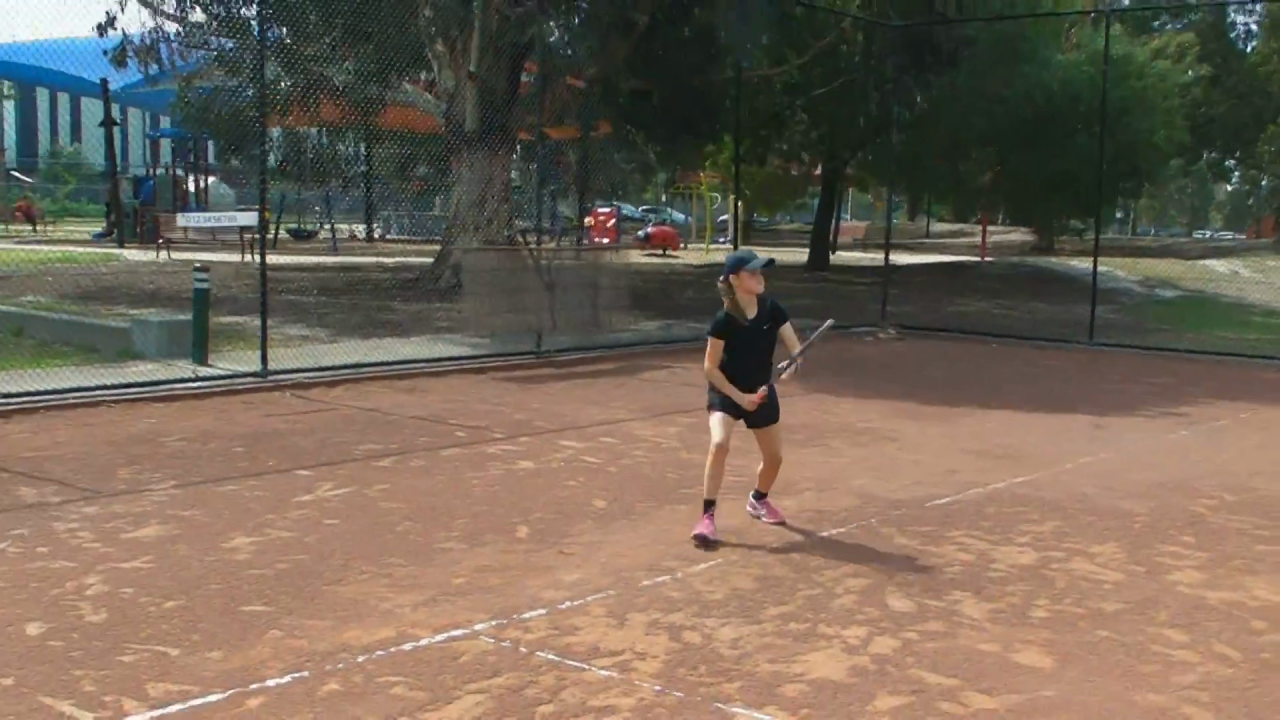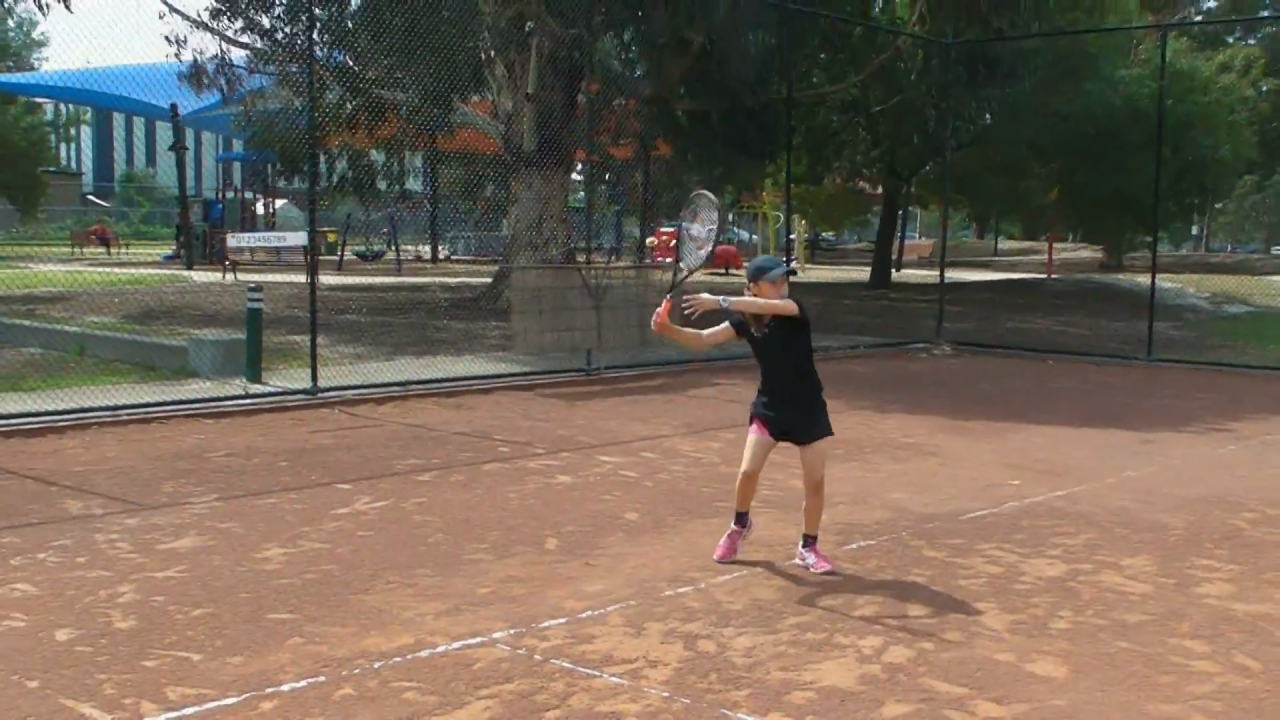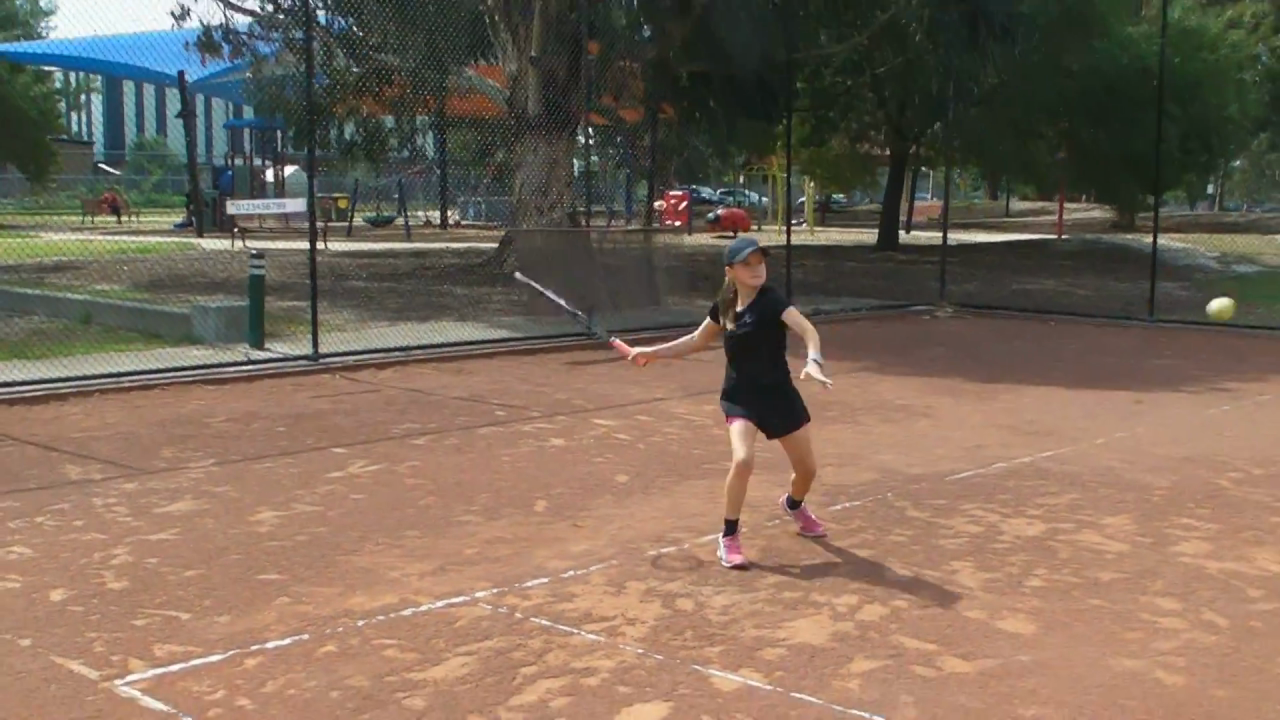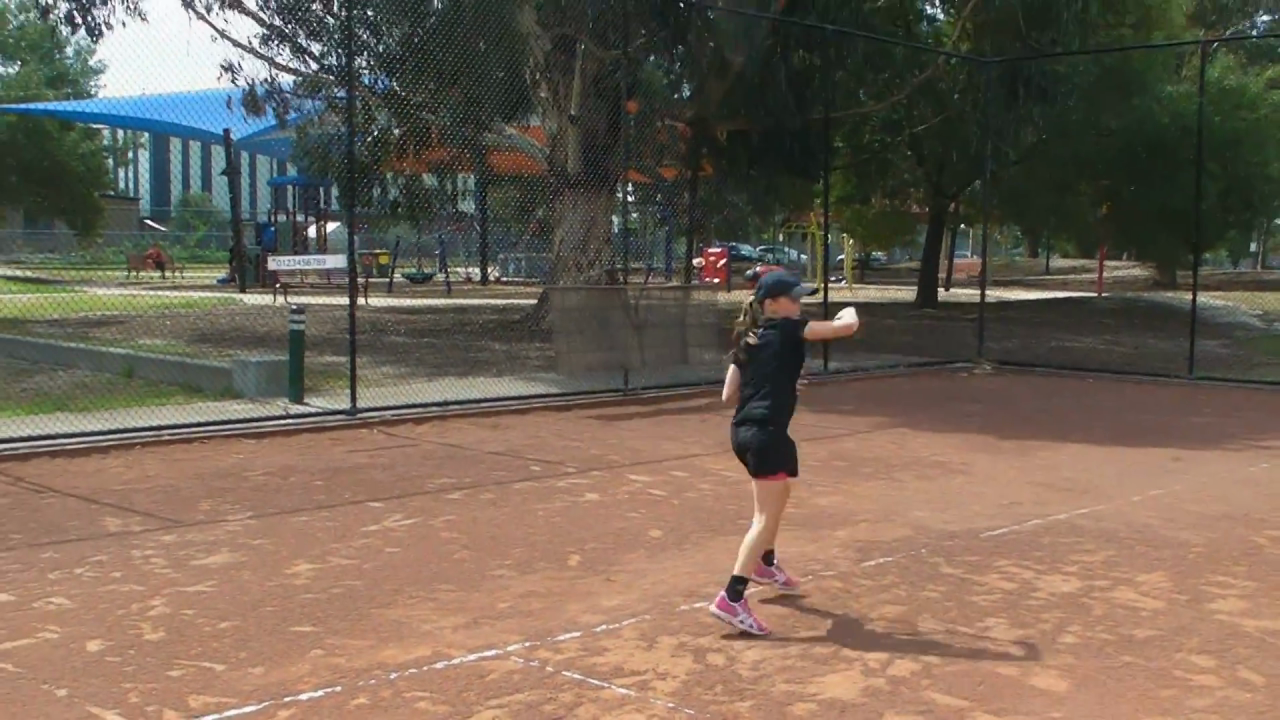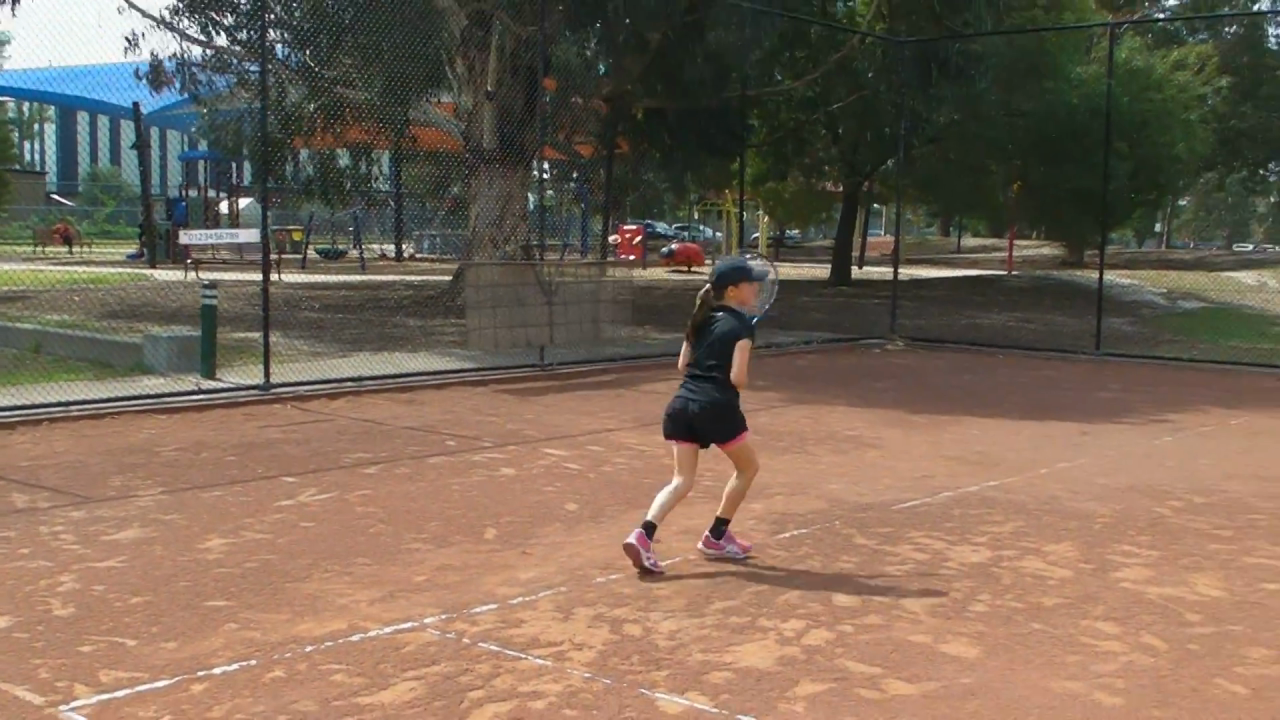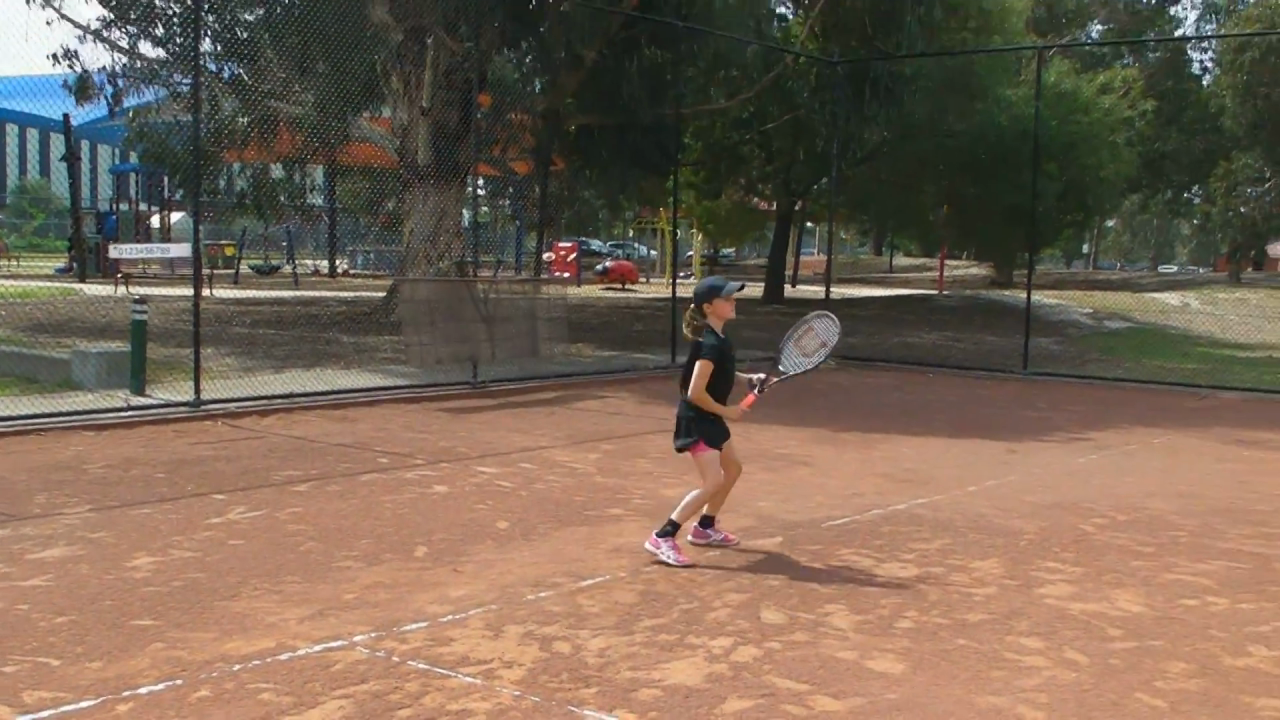
dt=0.5s
person 1, frame 1
left shoulder: (773, 310)
right shoulder: (723, 320)
left elbow: (795, 348)
right elbow: (710, 368)
left wrist: (792, 365)
right wrist: (737, 395)
left hip: (760, 392)
right hip: (726, 392)
left knee: (774, 457)
right knee: (719, 444)
left ankle: (759, 500)
right ankle: (707, 515)
person 1, frame 2
left shoulder: (793, 309)
right shoulder: (746, 322)
left elbow: (765, 306)
right elbow: (701, 340)
left wrist: (719, 302)
right wrist: (668, 328)
left hip: (808, 407)
right hip: (770, 406)
left knee: (815, 480)
right knee: (748, 471)
left ankle: (808, 548)
right ankle: (738, 527)
person 1, frame 3
left shoulder: (773, 300)
right shoulder: (723, 307)
left elbow: (808, 330)
right elbow: (695, 342)
left wrist: (814, 361)
right wrist: (652, 352)
left hip: (778, 395)
right hip: (740, 399)
left knee: (807, 468)
right knee: (742, 461)
left ankle: (794, 505)
right ankle: (729, 537)
person 1, frame 4
left shoulder: (745, 341)
right shoulder: (790, 330)
left elbow: (729, 395)
right elbow: (848, 326)
right wrist: (849, 311)
left hip: (744, 433)
right hip: (767, 435)
left knee: (774, 498)
right knee: (766, 518)
left ankle: (766, 565)
right ankle: (732, 600)
person 1, frame 5
left shoulder: (697, 320)
right shoulder: (741, 326)
right elbow: (738, 378)
left hip: (683, 404)
right hip: (717, 407)
left knee: (683, 480)
right knee: (748, 468)
left ankle: (643, 536)
right ankle: (716, 537)
person 1, frame 6
left shoulder: (720, 337)
right shoulder: (710, 344)
right elbow: (695, 393)
left wrist: (748, 379)
right wrist: (723, 411)
left hip: (710, 418)
right hip: (696, 419)
left knee: (732, 469)
right knee: (713, 483)
left ankle: (705, 527)
right ankle: (663, 537)
